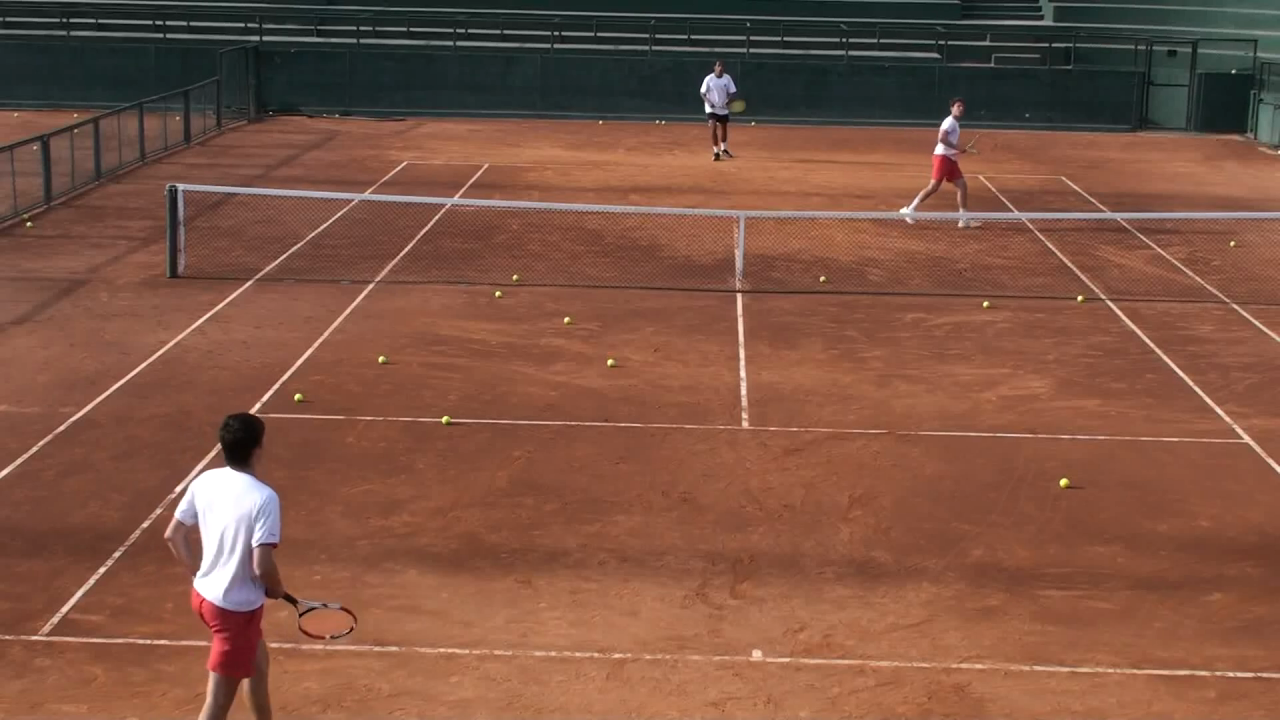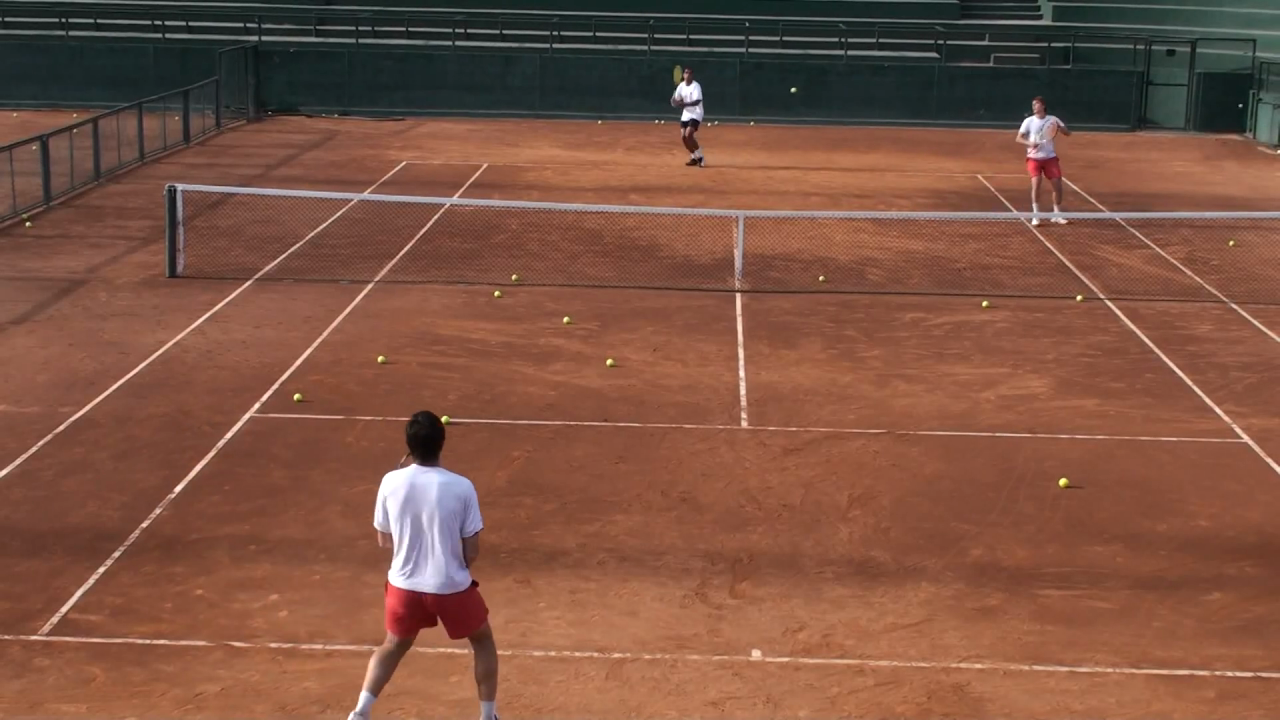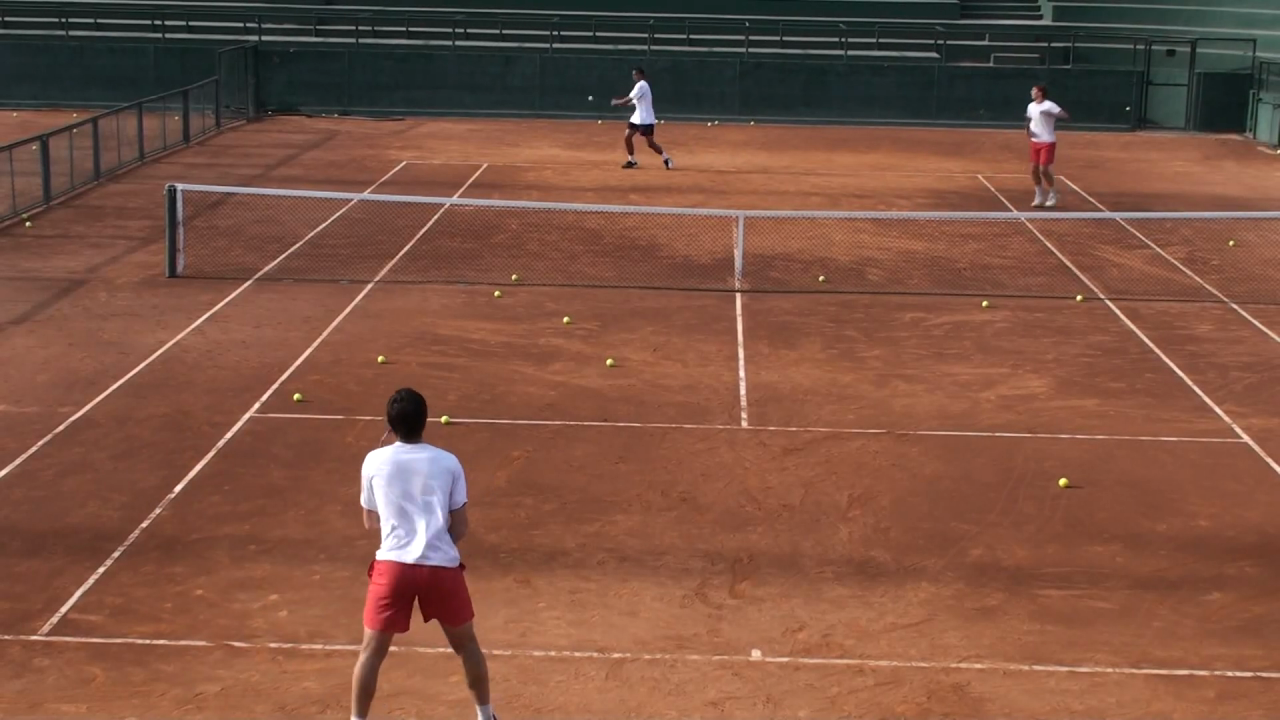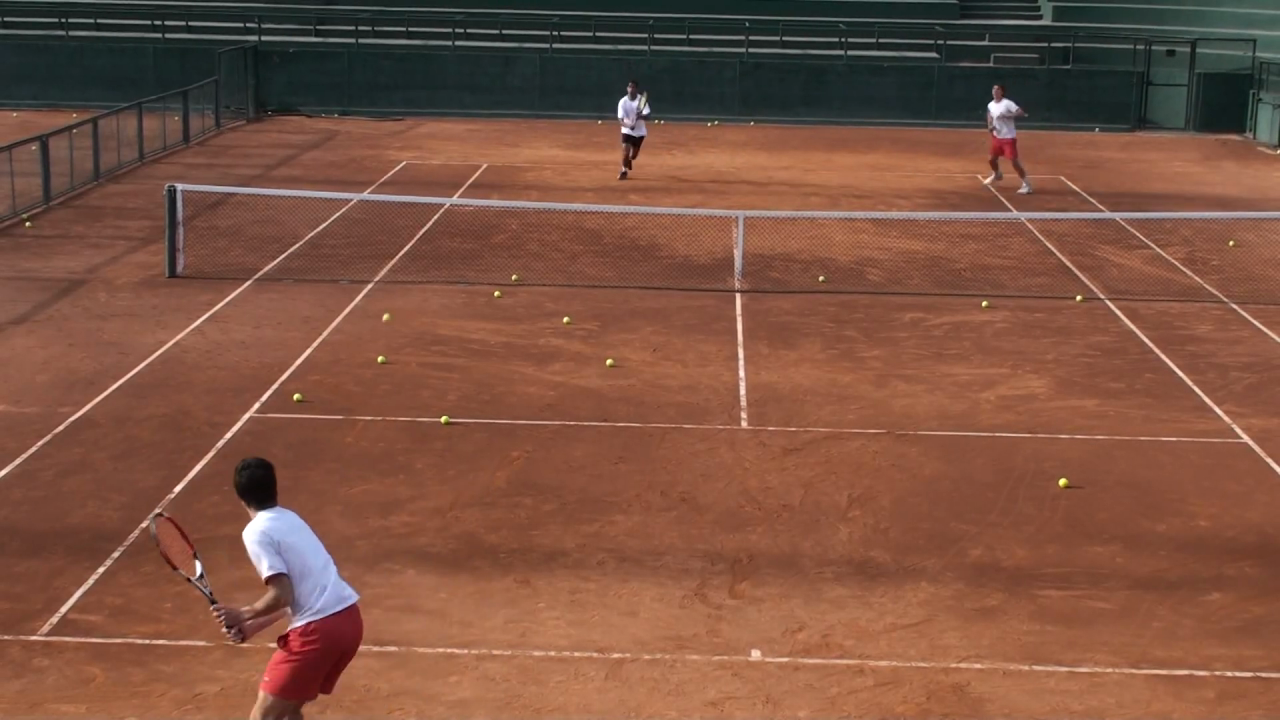
dt=0.7s
person 1, frame 1
left shoulder: (203, 482)
right shoulder: (263, 497)
left elbow: (172, 535)
right elbow: (262, 567)
right wrist: (275, 588)
left hip: (204, 594)
right hip: (235, 606)
left knee: (257, 665)
person 1, frame 2
left shoulder: (390, 483)
right shoulder: (462, 488)
left elbow: (384, 541)
right elbow: (471, 551)
left hip: (403, 586)
right hip: (450, 588)
left knee: (393, 647)
right knee: (483, 641)
person 1, frame 3
left shoulder: (374, 461)
right shoulder: (448, 463)
left elbow: (371, 522)
right elbow: (461, 526)
left hip: (393, 567)
right hip: (442, 568)
left knee: (371, 651)
right knee: (466, 645)
person 1, frame 4
left shoulder: (255, 533)
right shoulder: (291, 520)
left elbow: (282, 596)
left wrist: (243, 615)
right wrist: (252, 626)
left hip: (318, 630)
right hip: (348, 619)
